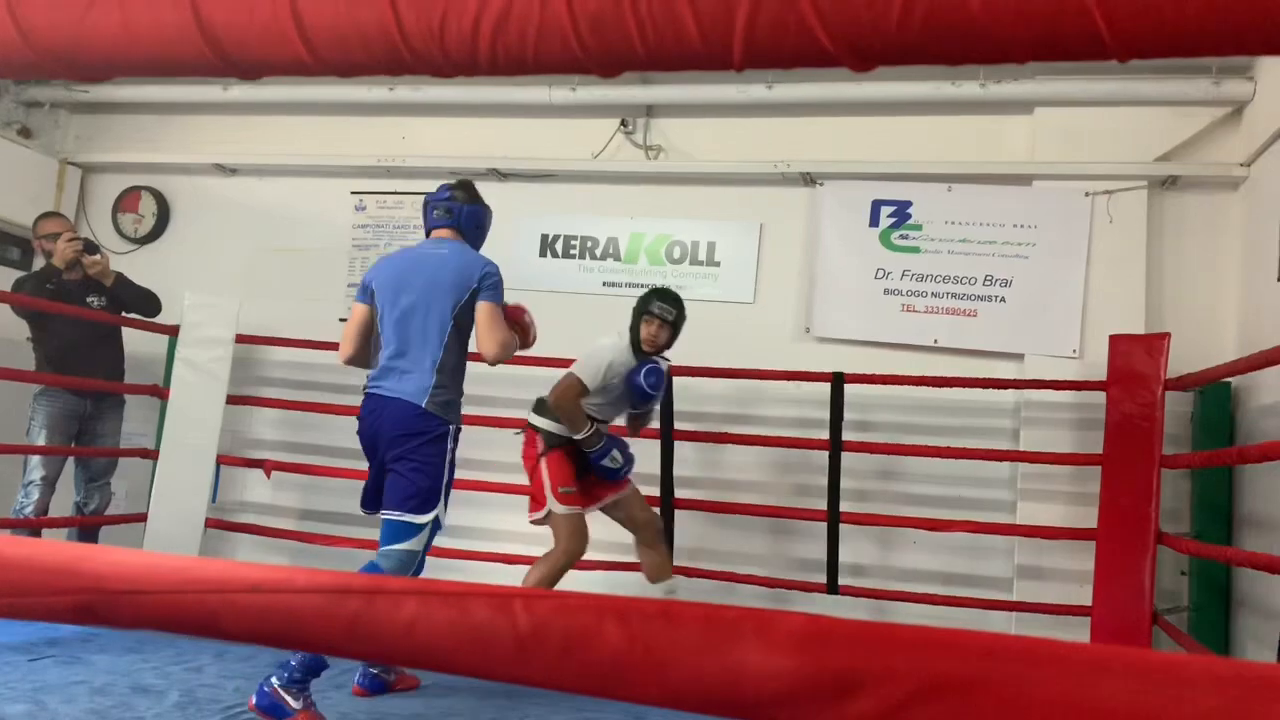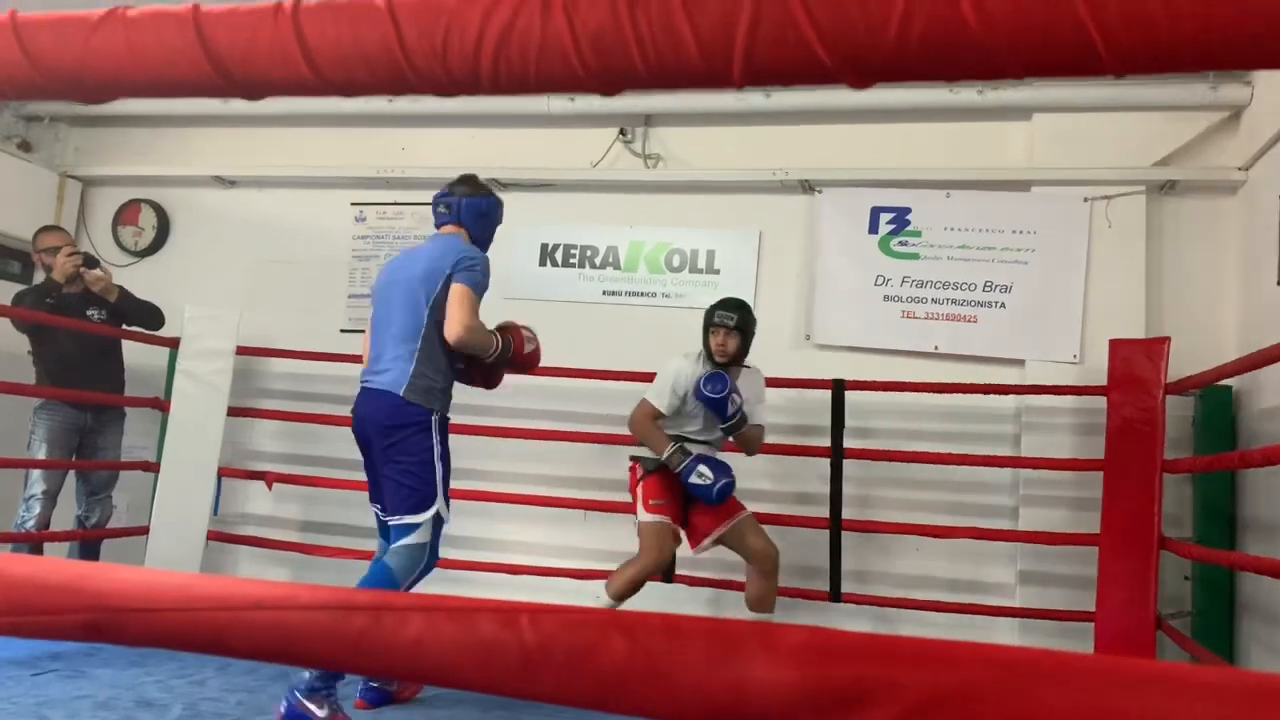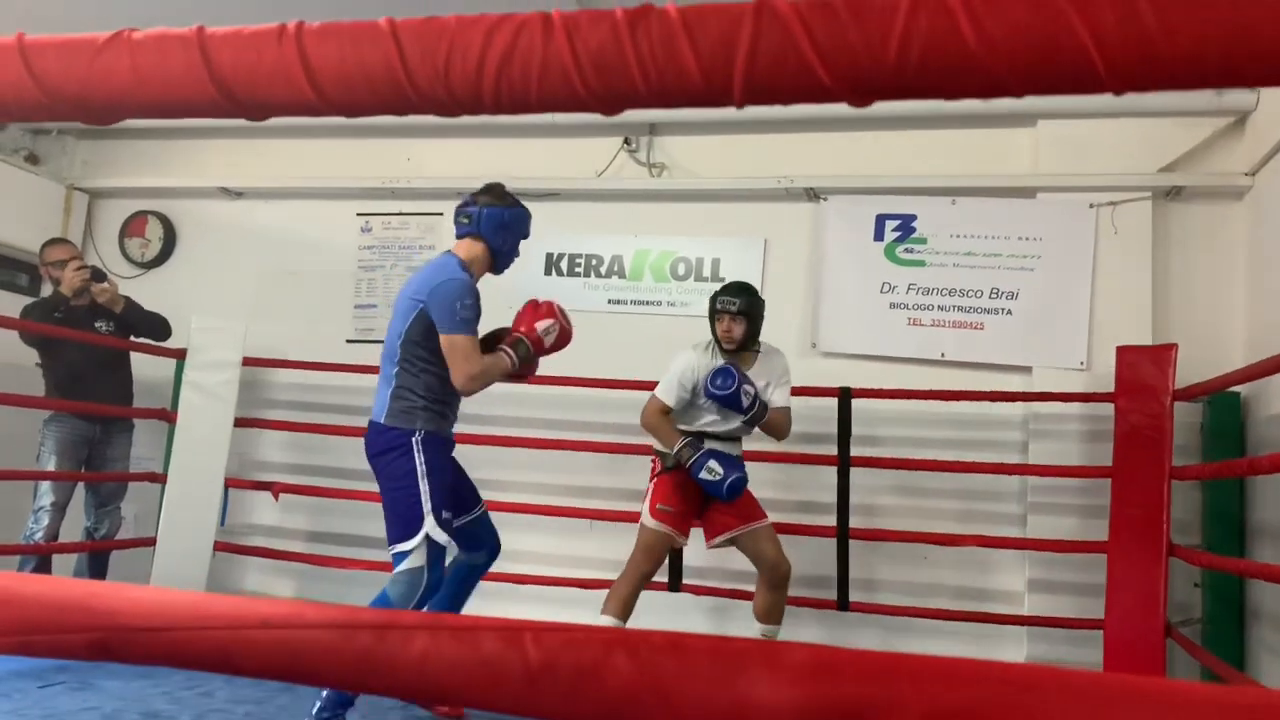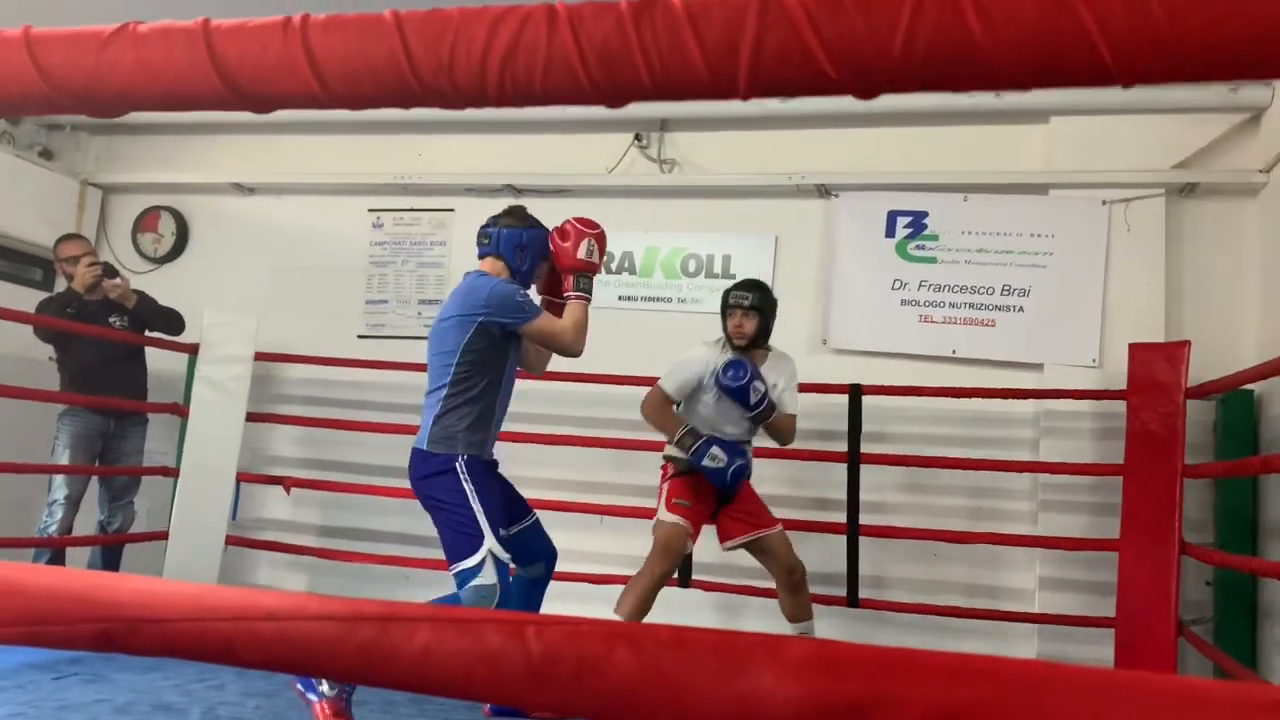
dt=0.3s
person 1, frame 1
left shoulder: (382, 267)
right shoulder: (482, 270)
left elbow: (349, 352)
right elbow: (492, 351)
right wrist: (514, 333)
left hip: (377, 410)
right hip: (426, 419)
left knee: (407, 539)
right knee: (397, 558)
left ankle: (377, 665)
person 1, frame 2
left shoulder: (400, 263)
right shoulder: (467, 260)
right elbow: (457, 333)
right wrist: (502, 342)
left hip: (375, 407)
right hip: (412, 415)
left knee: (400, 545)
right knee: (413, 557)
left ankle: (380, 676)
person 1, frame 3
left shoulder: (440, 274)
right shoulder: (455, 284)
right elbow: (466, 379)
left wrist: (495, 350)
right wrist: (520, 350)
left hip: (418, 438)
right hip: (408, 438)
left knee: (480, 544)
right knee: (416, 577)
person 1, frame 4
left shoulder: (482, 296)
right shoulder: (492, 293)
left elbow: (530, 362)
right elbow: (572, 342)
left wrist: (552, 294)
right wrist: (580, 279)
left hip: (468, 461)
right hip: (450, 462)
left knee: (538, 557)
right knee: (484, 597)
person 2, frame 1
left shoulder: (108, 281)
right shoulder: (32, 284)
left elbow: (152, 307)
right elbow: (23, 308)
left wrist: (110, 278)
right wrist: (57, 265)
left hip: (106, 400)
right hip: (56, 397)
left knee: (95, 496)
right knee: (37, 488)
person 2, frame 2
left shoulder: (108, 294)
right shoulder: (32, 298)
left elbow: (155, 319)
right elbow: (22, 322)
left wrist: (113, 295)
right wrist: (56, 279)
left hip: (106, 414)
right hip: (56, 410)
left knee: (96, 509)
right knee: (38, 502)
person 2, frame 3
left shoulder: (116, 305)
right shoulder: (40, 311)
left elbow: (161, 330)
right elbow: (30, 336)
left wrist: (120, 305)
right wrist: (64, 294)
left hip: (115, 425)
right hip: (66, 422)
left knee: (105, 521)
right knee: (47, 514)
person 2, frame 4
left shoulder: (131, 299)
right shoulder: (56, 306)
left elbow: (175, 324)
right elbow: (44, 332)
left wrist: (131, 301)
right wrist: (76, 290)
left hip: (129, 420)
right hip: (80, 416)
left knee: (118, 514)
right knee: (61, 507)
person 3, frame 1
left shoulder: (651, 366)
right shoulder: (612, 351)
left elbow: (635, 427)
right elbow: (560, 394)
left wrist: (643, 405)
right wrist: (595, 440)
left hip: (582, 447)
right hip: (550, 440)
left knee: (650, 527)
right knee: (572, 545)
person 3, frame 2
left shoulder: (752, 379)
right shoulder: (685, 368)
left elbow: (753, 445)
right elbow: (639, 420)
left wrist: (733, 416)
right wrist: (682, 461)
left hip: (702, 474)
right hip: (658, 468)
left knee: (765, 555)
right knee: (657, 558)
person 3, frame 3
left shoulder: (774, 362)
right shoulder: (695, 359)
left elbow: (781, 430)
right elbow: (651, 416)
left wrist: (750, 405)
right wrist: (694, 456)
left hip: (724, 470)
right hip: (678, 465)
left knee: (777, 567)
right knee: (644, 562)
person 3, frame 4
left shoulder: (781, 366)
right shoulder: (705, 357)
left elbow: (785, 437)
right elbow: (651, 405)
left wrist: (761, 404)
right wrist: (694, 445)
left hip: (734, 475)
right hip: (688, 469)
left knee: (791, 571)
right knee: (663, 561)
